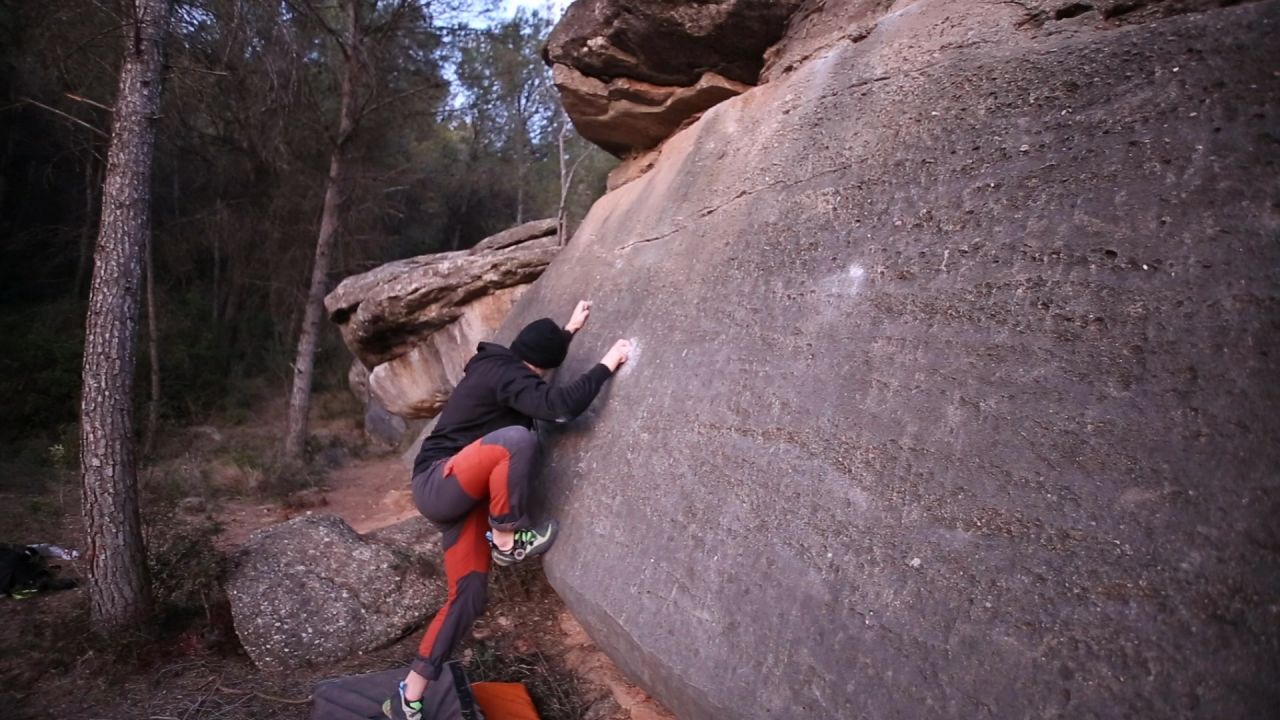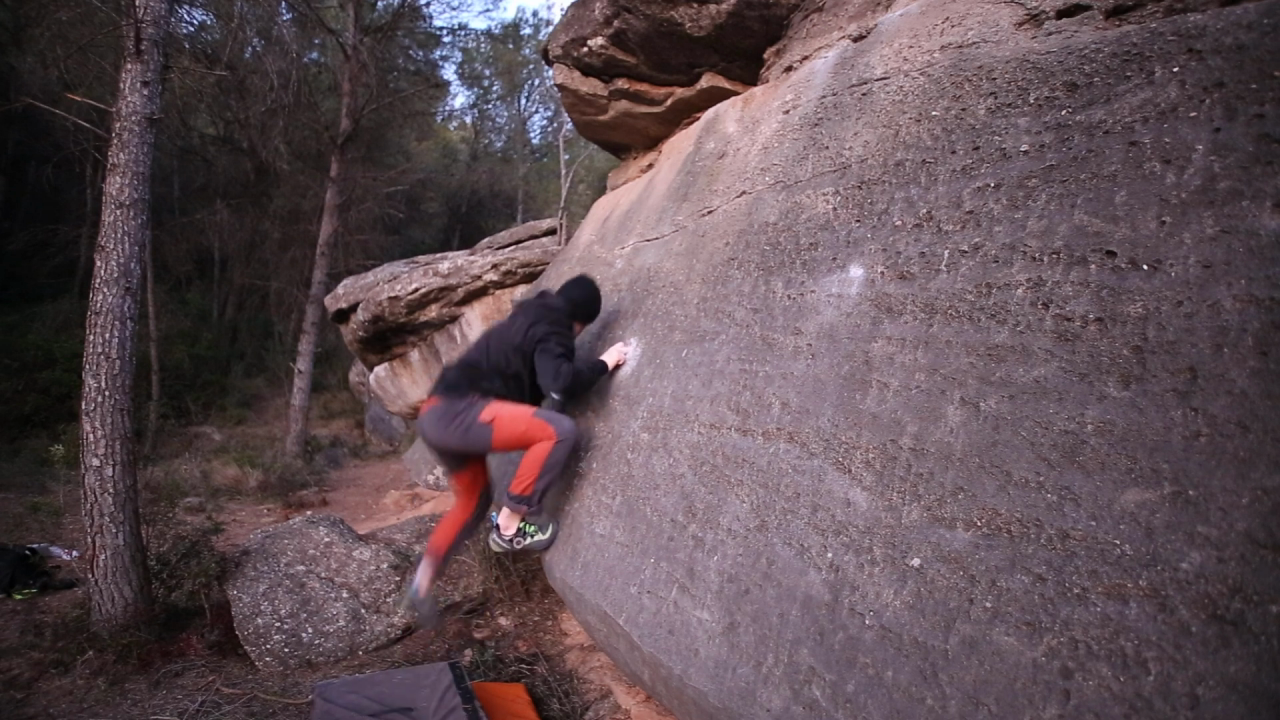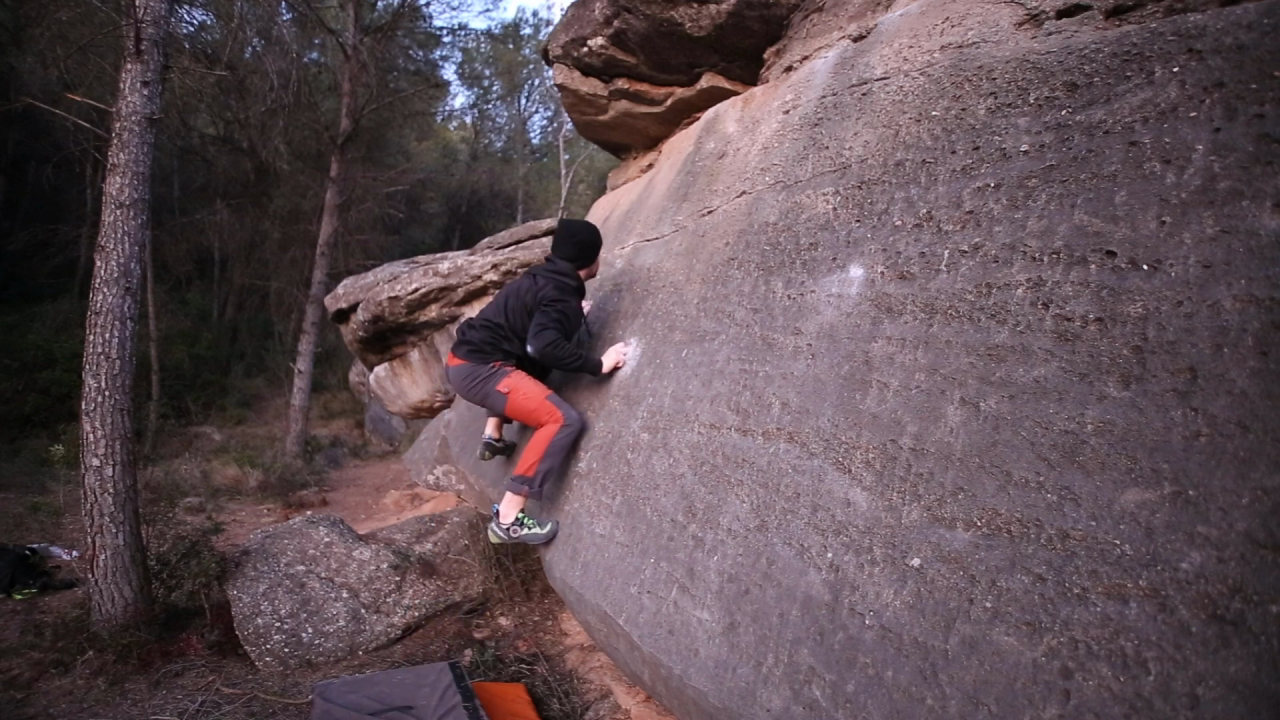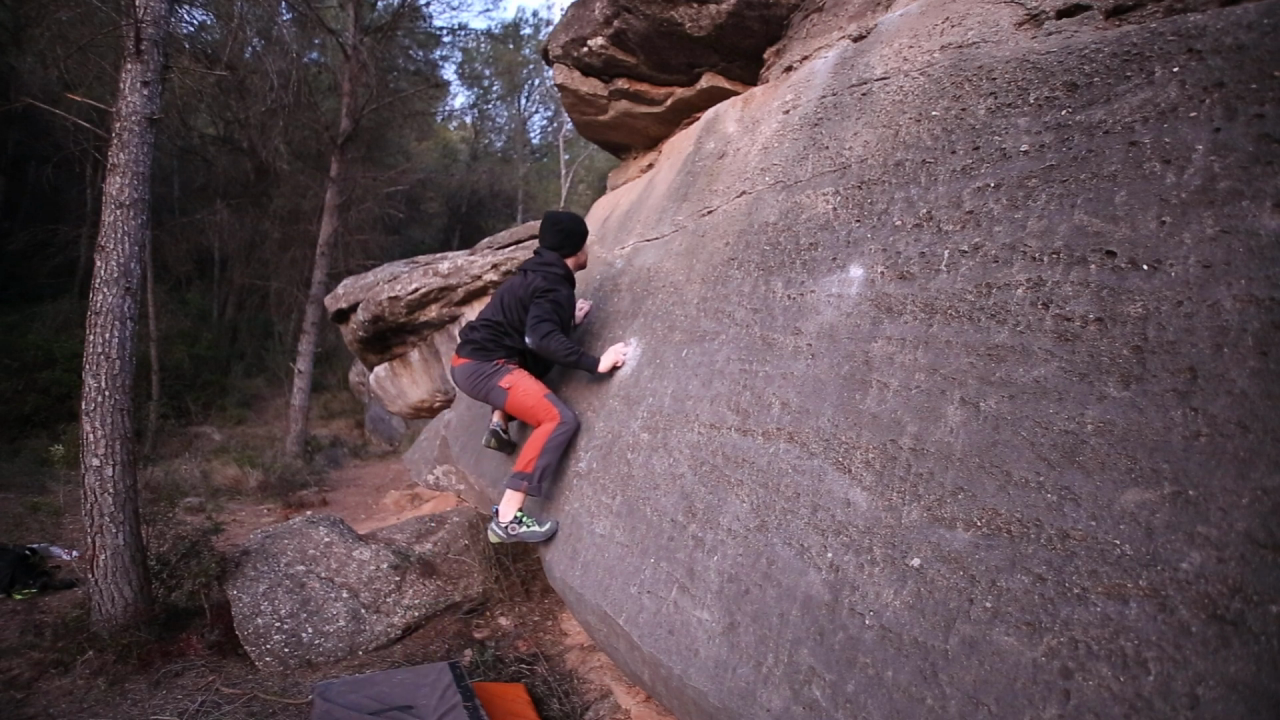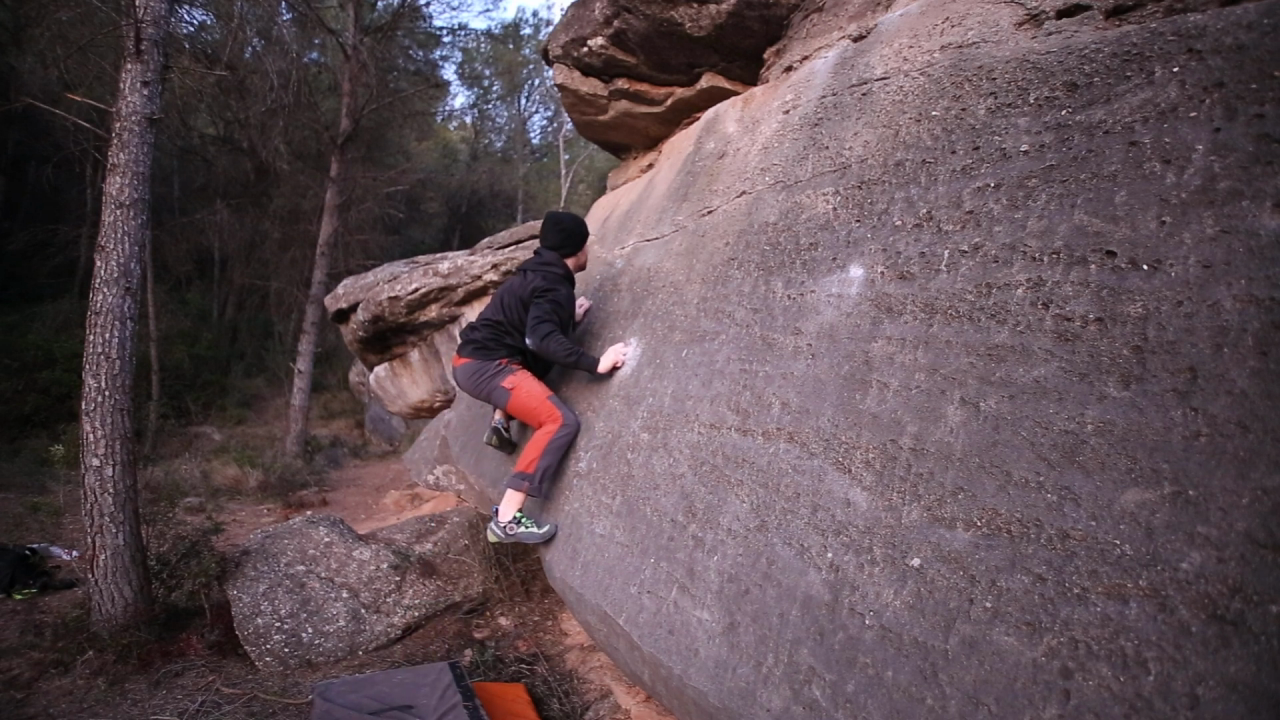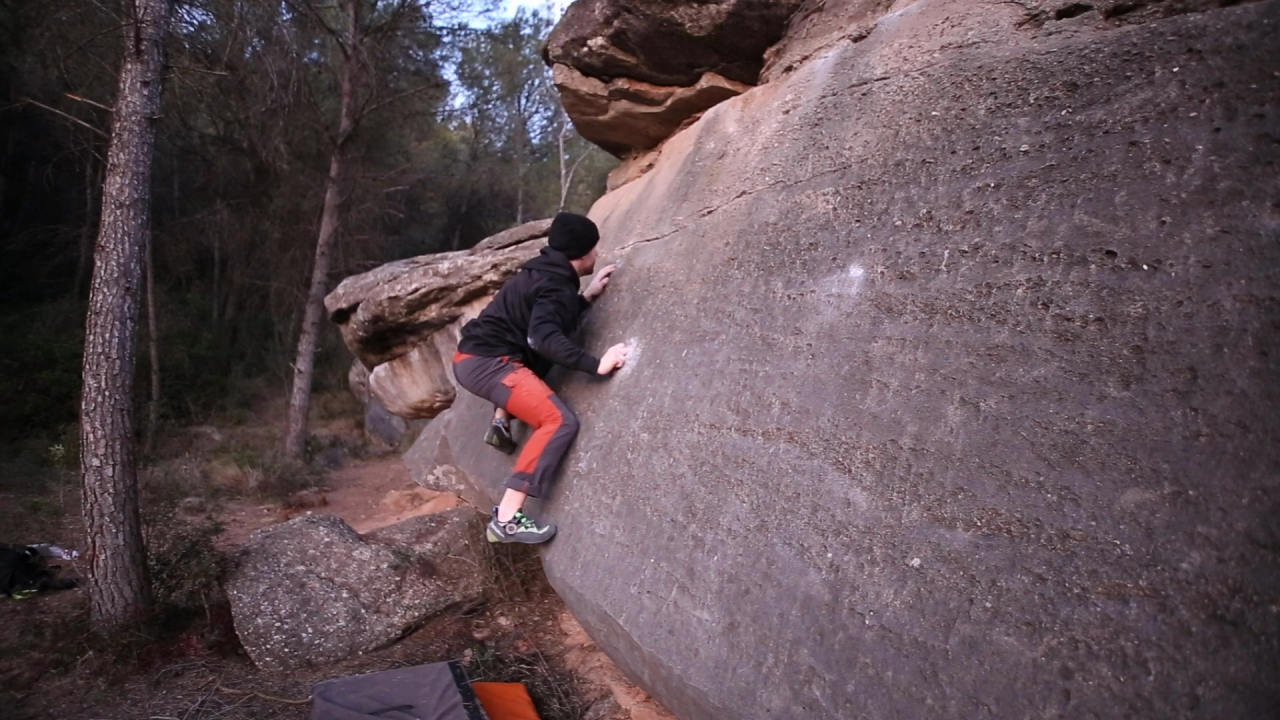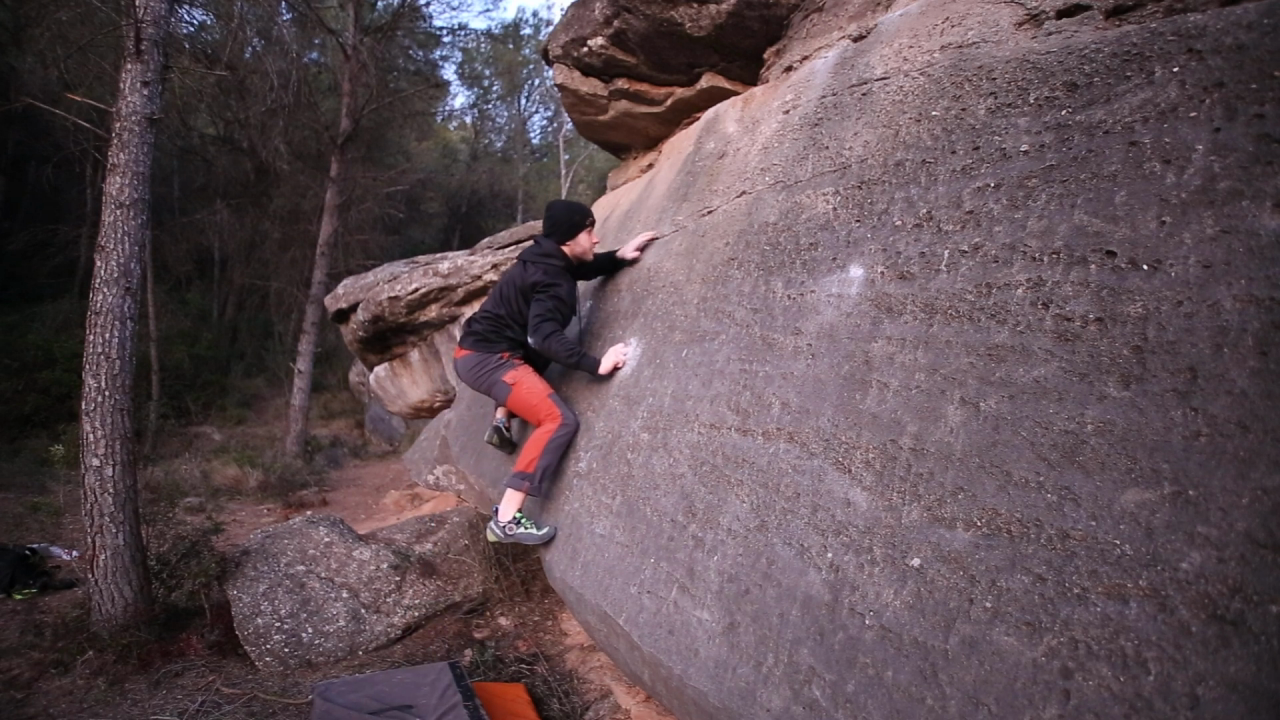
dt=0.7s
person 1, frame 1
left shoulder: (497, 365)
right shoulder: (508, 376)
left elbow: (536, 352)
right elbow: (559, 405)
left wrist: (569, 331)
right wrist: (606, 366)
left hip: (456, 492)
right hip: (438, 484)
left knee: (467, 596)
right knee: (515, 439)
right ankle: (507, 541)
person 1, frame 2
left shoulder: (528, 319)
right shoulder: (551, 332)
right elbow: (560, 386)
right wrist: (603, 364)
left hip: (436, 415)
right hip: (458, 414)
left knee: (473, 500)
right knee: (559, 430)
left ankle: (425, 576)
right ankle: (509, 527)
person 1, frame 3
left shoulder: (544, 279)
right shoulder: (561, 297)
right elbow: (543, 346)
left wrist: (572, 320)
right wrist: (598, 365)
left hip: (464, 361)
right hip: (480, 370)
left knee: (526, 369)
right knee: (563, 421)
left ankle: (492, 436)
right ankle: (508, 519)
person 1, frame 4
left shoulder: (536, 274)
right shoulder: (554, 288)
right elbow: (541, 339)
left wrist: (568, 320)
right wrist: (596, 363)
left hip: (469, 361)
right hip: (485, 368)
left knee: (525, 363)
right knee: (559, 420)
left ankle: (499, 426)
right ankle: (507, 518)
person 1, frame 5
left shoulder: (535, 274)
right shoulder: (553, 287)
right elbow: (542, 339)
left wrist: (570, 318)
right wrist: (596, 363)
left hip: (470, 361)
right hip: (487, 368)
left knee: (526, 362)
right knee: (561, 422)
left ankle: (500, 425)
right ankle: (507, 518)
person 1, frame 6
left shoulder: (544, 273)
right shoulder: (556, 286)
left elbow: (546, 320)
right elbow: (544, 339)
left wrist: (587, 296)
right wrist: (596, 364)
left hip: (473, 357)
right hip: (487, 363)
left knee: (532, 363)
right knee: (559, 422)
left ankle: (501, 423)
right ankle: (506, 519)
person 1, frame 7
left shoulder: (547, 260)
right shoulder: (551, 280)
left elbow: (585, 268)
right elbow: (544, 337)
left wrist: (620, 256)
right wrist: (597, 365)
left hip: (477, 352)
right hip: (488, 360)
left knee: (530, 360)
right knee: (559, 421)
left ankle: (501, 423)
right ankle: (507, 520)
